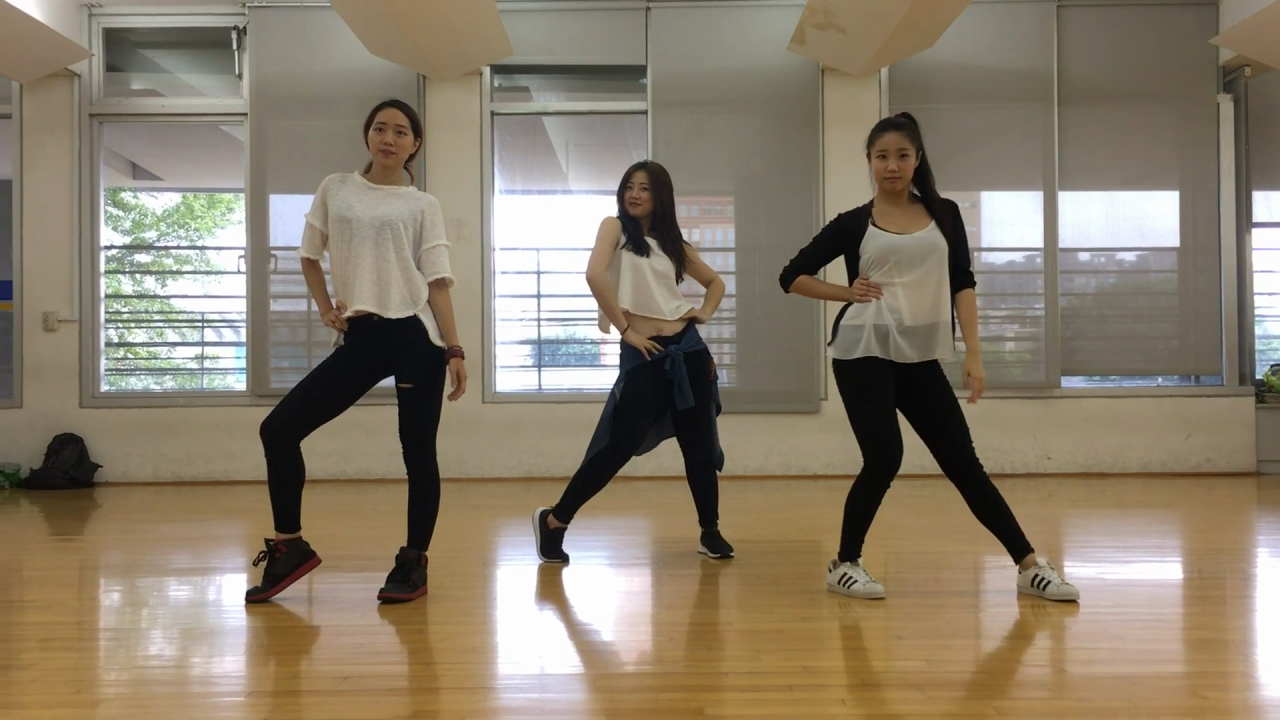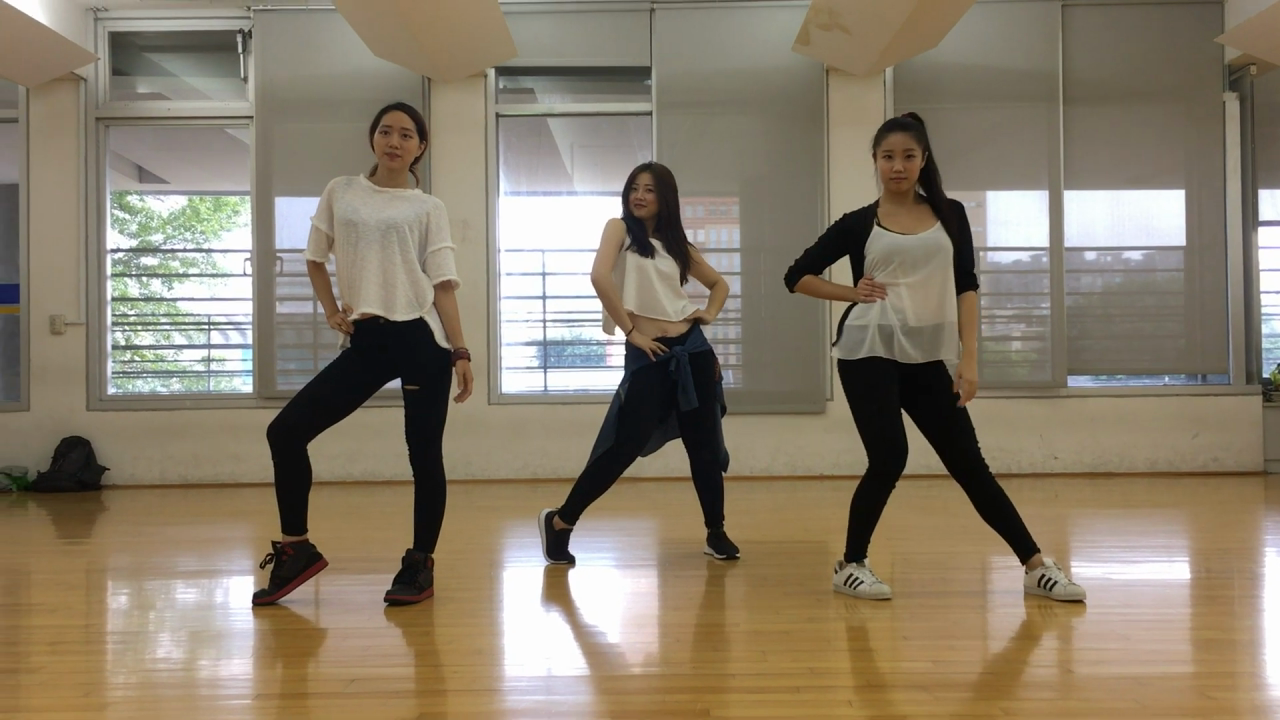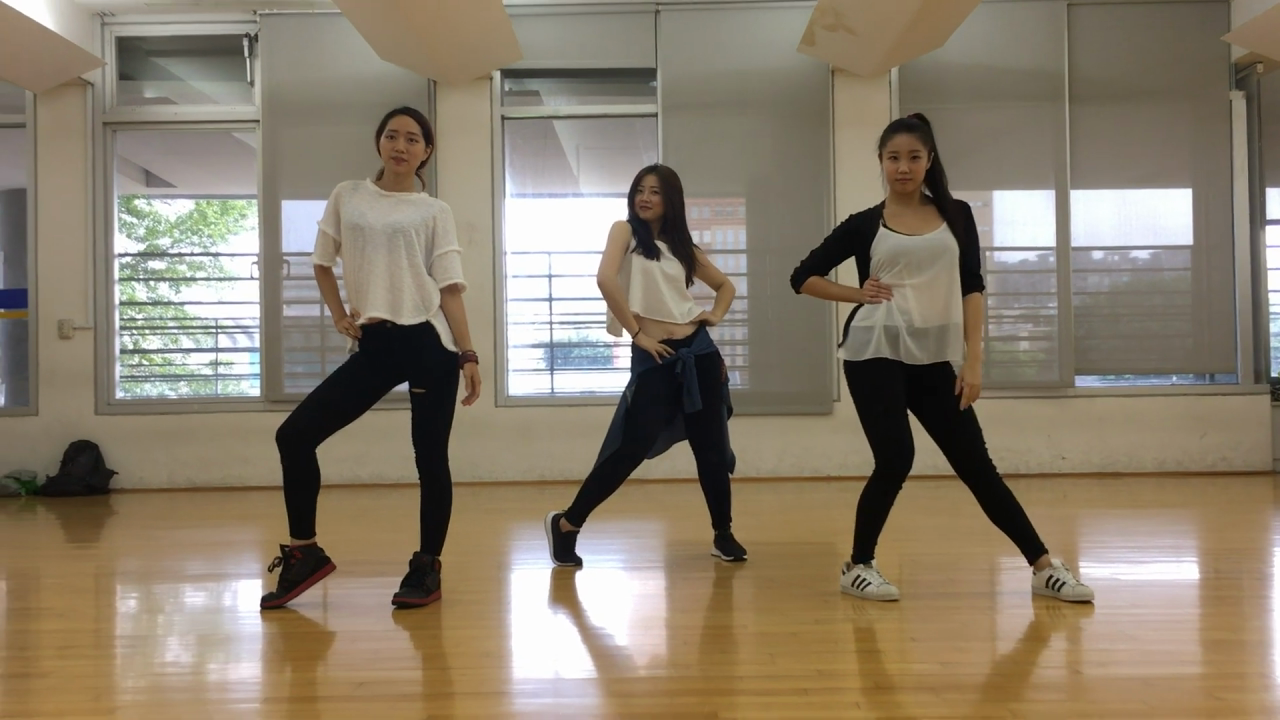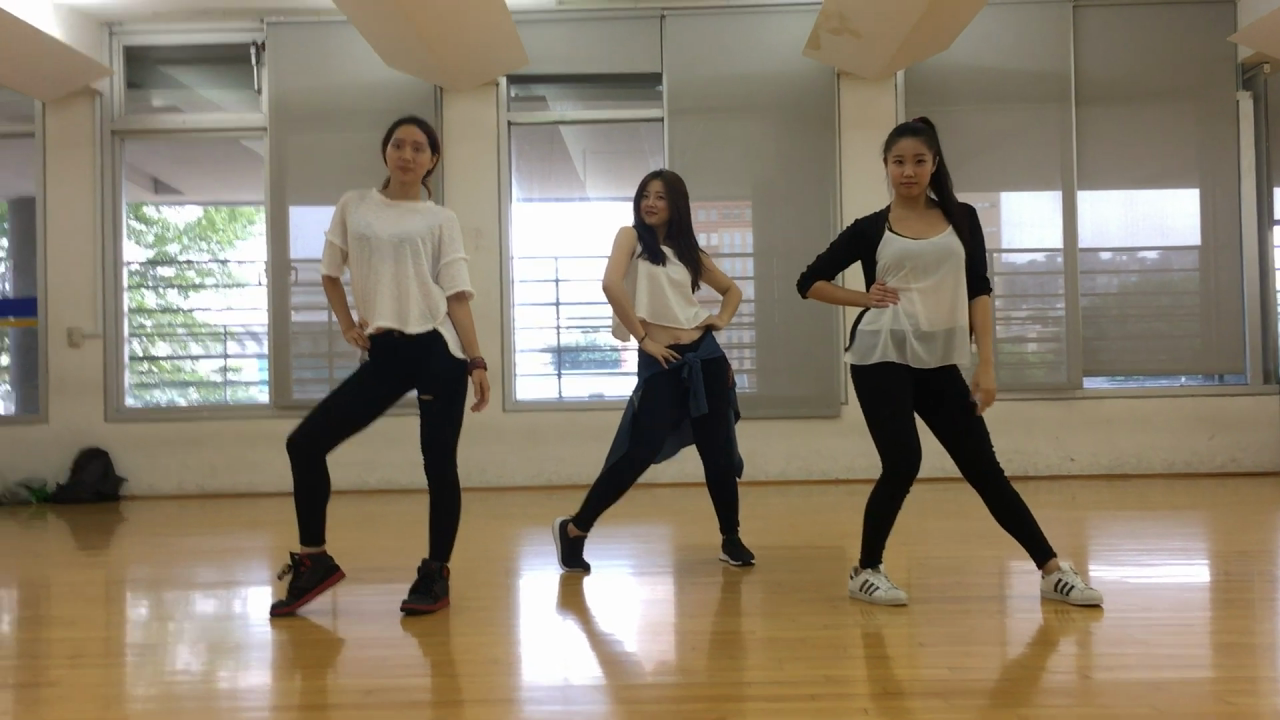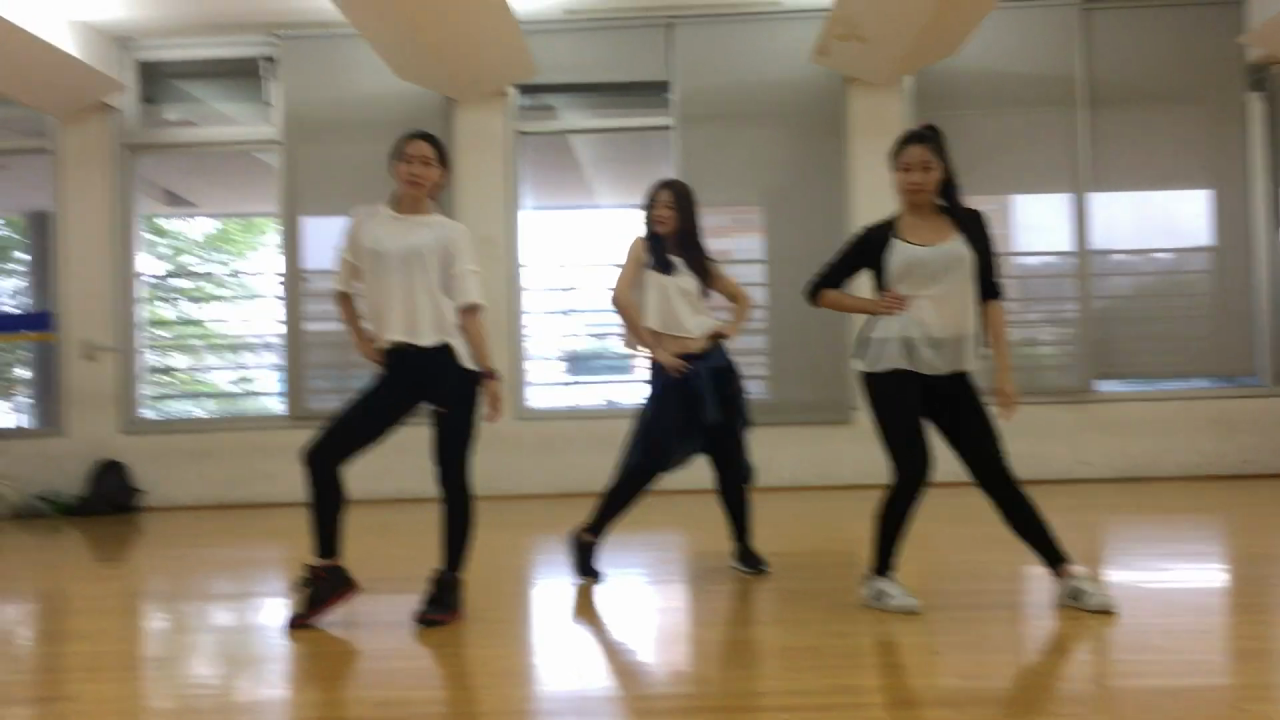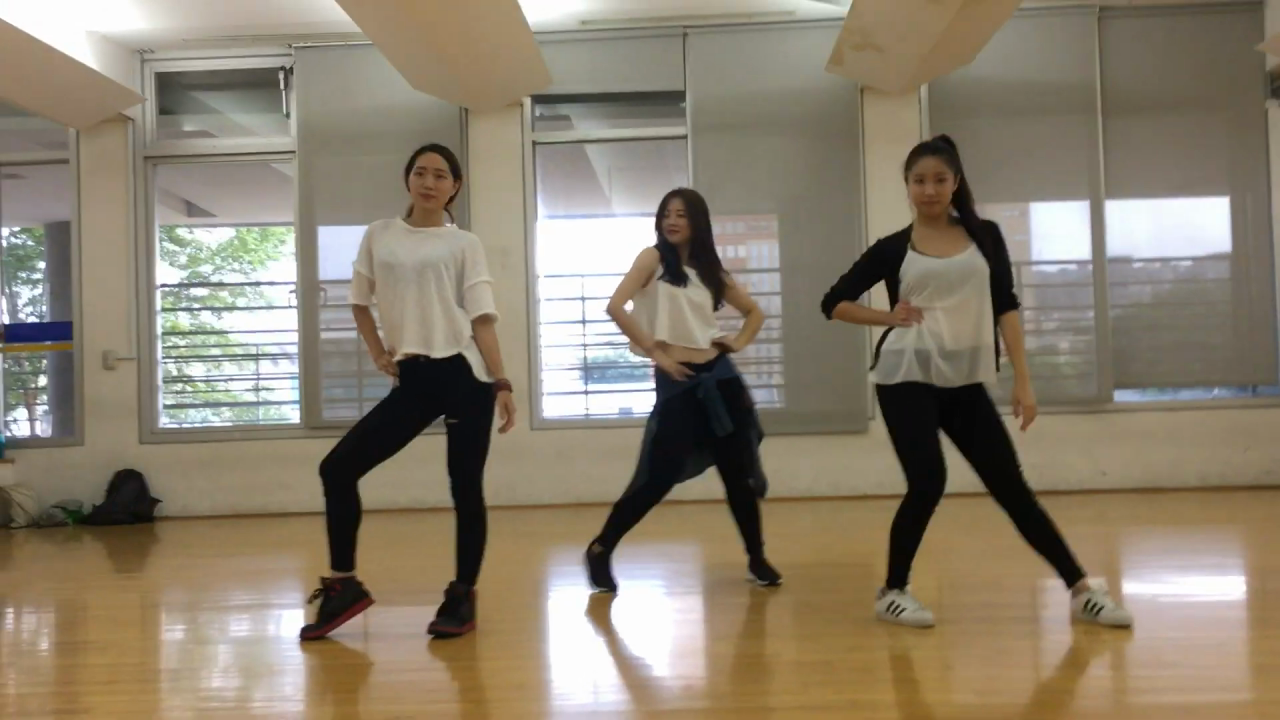
dt=0.1s
person 1, frame 1
left shoulder: (423, 205)
right shoulder: (335, 189)
left elbow: (437, 282)
right elbow: (310, 256)
left wrist: (454, 350)
right wrist: (326, 310)
left hip: (415, 337)
right hip: (358, 339)
left knee: (417, 450)
right knee: (279, 428)
left ankle: (413, 562)
right ankle: (290, 545)
person 1, frame 2
left shoulder: (428, 208)
right shoulder: (340, 193)
left elbow: (443, 284)
right elbow: (315, 259)
left wrist: (460, 352)
right wrist: (332, 313)
left hip: (421, 339)
right hip: (365, 342)
left knee: (424, 452)
right knee: (287, 431)
left ankle: (420, 564)
right ankle: (297, 548)
person 1, frame 3
left shoulder: (435, 211)
right shoulder: (347, 197)
left elbow: (450, 288)
right elbow: (322, 263)
left wrist: (468, 355)
right wrist: (339, 317)
left hip: (428, 343)
right hip: (372, 346)
left knee: (430, 456)
right knee: (295, 434)
left ankle: (427, 566)
right ankle: (304, 551)
person 1, frame 4
left shoulder: (441, 221)
right shoulder: (353, 206)
left elbow: (457, 294)
right elbow: (331, 274)
left wrist: (476, 361)
right wrist: (348, 327)
left hip: (436, 351)
right hip: (382, 355)
left knee: (439, 463)
right knee: (306, 442)
left ankle: (436, 573)
right ankle: (313, 560)
person 1, frame 5
left shoulder: (451, 233)
right shoulder: (365, 222)
left elbow: (468, 307)
right elbow: (345, 289)
left wrist: (488, 372)
right wrist: (361, 340)
left hip: (448, 363)
right hip: (395, 367)
left knee: (451, 474)
right knee: (322, 455)
left ankle: (449, 583)
right ankle: (327, 571)
person 1, frame 6
left shoulder: (465, 245)
right shoulder: (380, 235)
left elbow: (482, 318)
right elbow: (361, 302)
left wrist: (501, 383)
right wrist: (378, 354)
left hip: (463, 376)
right hip: (411, 380)
left knee: (465, 486)
right knee: (338, 468)
left ankle: (462, 596)
right ankle: (344, 584)
person 2, frame 1
left shoulder: (944, 214)
right shoulder: (852, 224)
left elbow: (963, 284)
right elbow: (792, 276)
left wrist: (973, 353)
right wrist: (848, 293)
left hip: (921, 357)
right hip: (864, 352)
left knee: (963, 462)
right knee: (883, 458)
left ankle: (1030, 566)
right ankle: (844, 564)
person 2, frame 2
left shoulder: (950, 215)
right shoulder: (858, 224)
left elbow: (966, 286)
right elbow: (798, 276)
left wrist: (968, 357)
right wrist: (852, 292)
left hip: (928, 358)
right hip: (869, 353)
left knee: (968, 463)
right knee: (888, 459)
left ankle: (1036, 566)
right ankle: (850, 565)
person 2, frame 3
left shoulder: (956, 216)
right shoulder: (864, 225)
left elbow: (972, 287)
right elbow: (803, 277)
left wrist: (973, 359)
right wrist: (858, 294)
left hip: (933, 359)
right hip: (875, 353)
left knee: (975, 463)
right knee: (894, 460)
left ankle: (1044, 567)
right ankle: (858, 566)
person 2, frame 4
left shoulder: (961, 219)
right shoulder: (869, 229)
left elbow: (978, 291)
right elbow: (811, 282)
left wrist: (986, 362)
right wrist: (864, 298)
left hip: (940, 363)
right hip: (882, 358)
left knee: (983, 467)
right knee: (901, 464)
left ankle: (1054, 569)
right ankle: (866, 570)
person 2, frame 5
left shoulder: (969, 224)
right shoulder: (878, 237)
left elbow: (989, 296)
right elbow: (821, 291)
left wrist: (1003, 367)
right wrist: (874, 306)
left hip: (950, 369)
right hip: (893, 364)
left knee: (994, 472)
right knee: (911, 470)
left ankle: (1067, 574)
right ankle: (879, 578)
person 2, frame 6
left shoulder: (984, 236)
right shoulder: (893, 249)
left elbow: (1006, 307)
right elbow: (834, 302)
left wrist: (1022, 379)
right wrist: (889, 317)
left hip: (965, 381)
right hip: (906, 377)
left knee: (1011, 486)
right knee: (927, 484)
left ankle: (1083, 591)
right ankle: (892, 592)
person 3, frame 1
left shoulder: (673, 242)
right shoulder: (614, 227)
left elbow: (715, 281)
right elbow: (595, 274)
left wrist: (706, 312)
right wrist: (625, 329)
left hip: (688, 349)
right hip: (643, 353)
left knee: (699, 444)
right knee: (620, 445)
left ankle: (710, 532)
right ankle: (553, 520)
person 3, frame 2
left shoulder: (677, 244)
right shoulder: (619, 229)
left elbow: (719, 283)
right elbow: (600, 276)
left wrist: (710, 313)
right wrist: (629, 330)
left hip: (693, 350)
right hip: (648, 355)
left knee: (705, 445)
right knee: (624, 446)
left ankle: (716, 533)
right ankle: (559, 522)
person 3, frame 3
left shoulder: (683, 246)
right shoulder: (625, 231)
left elbow: (725, 285)
right elbow: (606, 278)
left wrist: (716, 315)
right wrist: (636, 332)
left hip: (699, 352)
right hip: (654, 357)
left knee: (711, 447)
right knee: (631, 448)
left ankle: (723, 534)
right ankle: (566, 523)
person 3, frame 4
left shoulder: (690, 251)
right shoulder: (631, 237)
left elbow: (731, 290)
right elbow: (612, 285)
left wrist: (722, 319)
right wrist: (643, 337)
left hip: (704, 357)
right hip: (661, 362)
left knee: (719, 451)
right knee: (636, 454)
left ankle: (731, 539)
right ankle: (573, 529)
person 3, frame 5
left shoulder: (698, 261)
right shoulder: (642, 248)
left elbow: (741, 298)
right elbow: (621, 296)
left wrist: (731, 328)
right wrist: (653, 347)
left hip: (714, 366)
right hip: (673, 371)
left knee: (730, 458)
right knee: (649, 461)
left ankle: (743, 546)
right ankle: (586, 536)
person 3, frame 6
left shoulder: (712, 271)
right shoulder: (652, 260)
left elbow: (754, 312)
right elbow: (617, 305)
left wrist: (737, 344)
right wrist: (649, 350)
left hip: (719, 378)
right hip: (676, 382)
left knee: (739, 472)
right knee: (659, 478)
left ankle: (757, 559)
right ankle: (599, 551)
